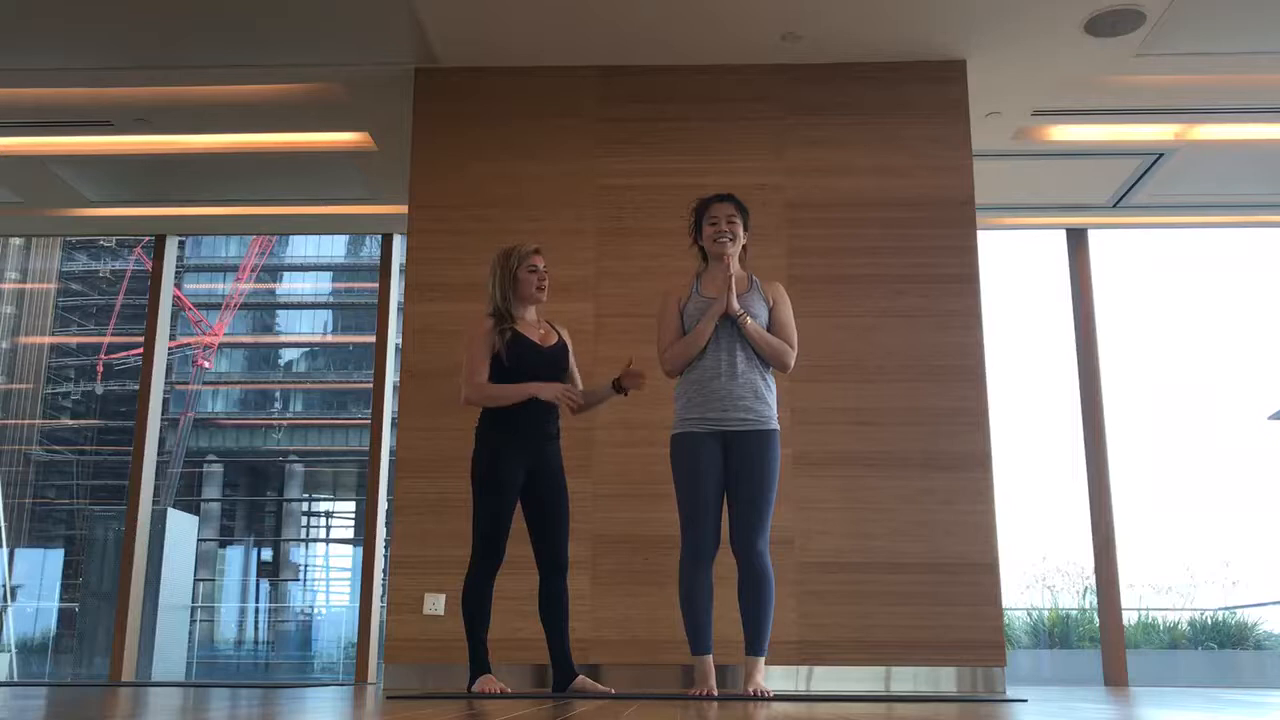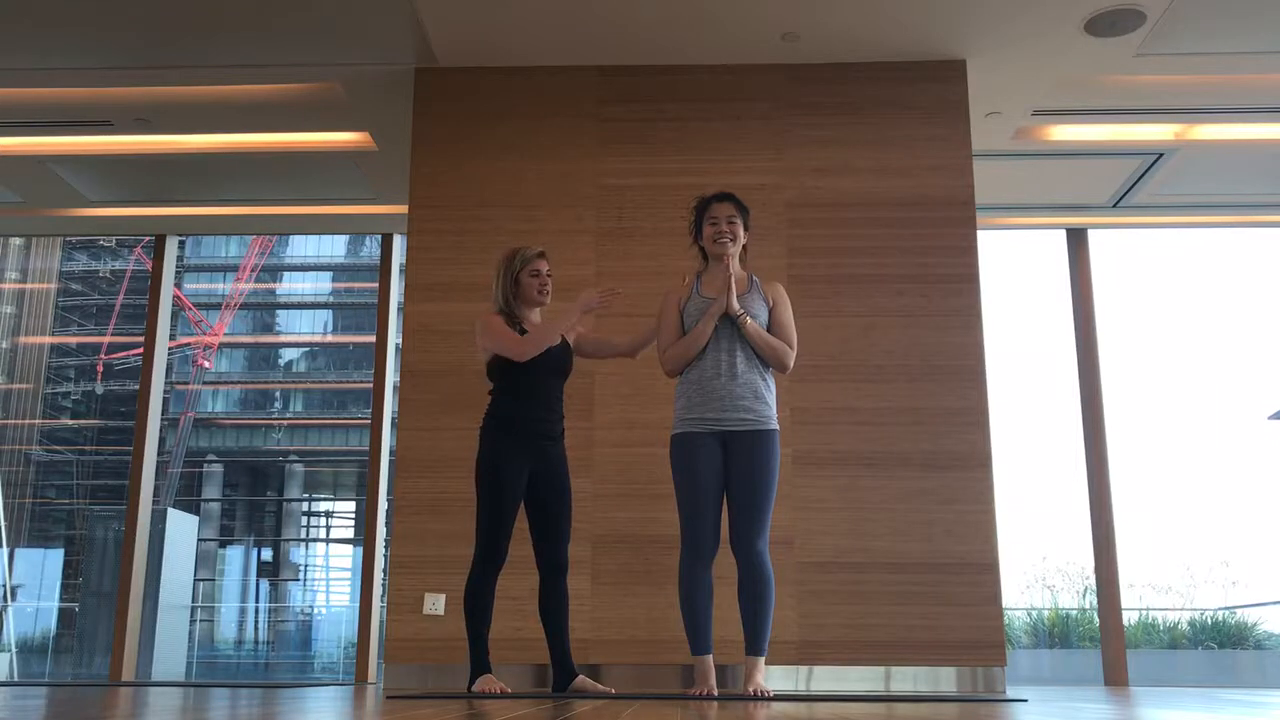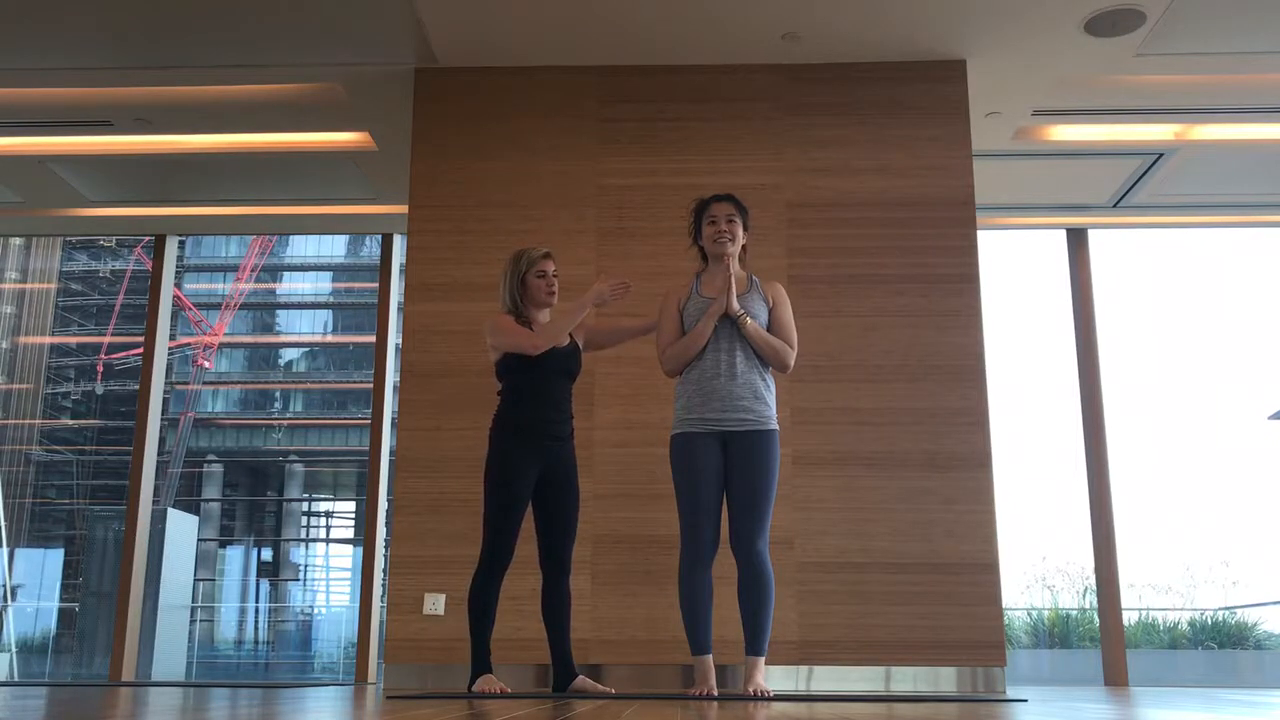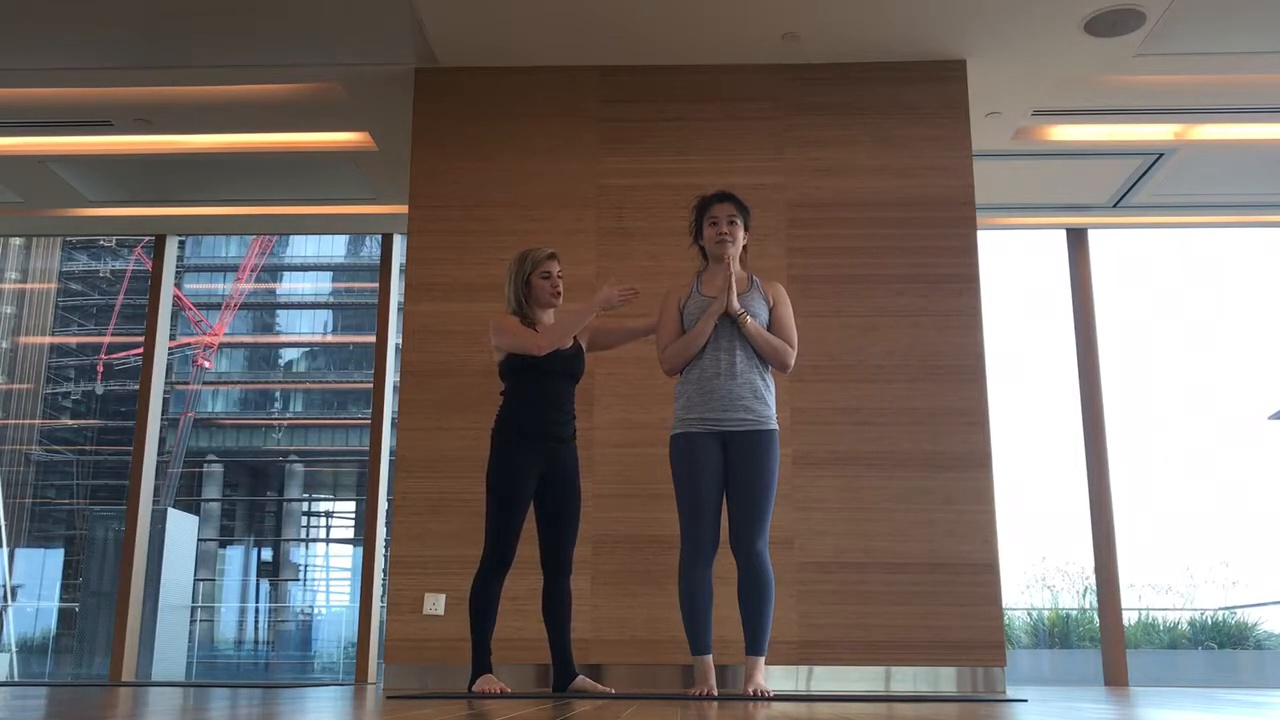
dt=0.5s
person 1, frame 1
left shoulder: (769, 292)
right shoulder: (681, 297)
left elbow: (787, 359)
right elbow: (670, 363)
left wrist: (740, 314)
right wrist: (713, 313)
left hip: (755, 427)
right hip: (696, 430)
left knee: (752, 547)
right knee: (698, 547)
left ankle: (755, 667)
right ankle: (703, 668)
person 1, frame 2
left shoulder: (769, 292)
right shoulder: (680, 297)
left elbow: (786, 360)
right elbow: (669, 363)
left wrist: (739, 314)
right wrist: (713, 313)
left hip: (755, 428)
right hip: (695, 430)
left knee: (752, 547)
right knee: (698, 547)
left ankle: (755, 666)
right ankle: (703, 668)
person 1, frame 3
left shoulder: (769, 292)
right shoulder: (680, 297)
left elbow: (786, 359)
right elbow: (669, 363)
left wrist: (739, 314)
right wrist: (713, 314)
left hip: (755, 428)
right hip: (695, 429)
left knee: (751, 546)
right knee: (698, 546)
left ankle: (756, 667)
right ankle: (703, 668)
person 1, frame 4
left shoulder: (770, 292)
right shoulder: (681, 296)
left elbow: (787, 359)
right elbow: (669, 362)
left wrist: (739, 314)
right wrist: (713, 312)
left hip: (755, 427)
right hip: (695, 429)
left knee: (752, 546)
right knee: (698, 547)
left ankle: (756, 666)
right ankle: (703, 668)
person 2, frame 1
left shoulder: (560, 335)
right shoulder: (490, 330)
left elbow: (577, 401)
right elbow: (472, 392)
left wrist: (617, 386)
right wrist: (535, 388)
left hip: (546, 452)
right hip: (500, 449)
left knee: (555, 562)
right knee: (488, 558)
left ankle: (565, 671)
right ankle: (480, 670)
person 2, frame 2
left shoulder: (567, 334)
right shoulder: (493, 324)
left elbow: (628, 350)
right elbow: (523, 351)
right wrist: (577, 310)
left hip: (550, 451)
right hip: (505, 447)
left knee: (555, 562)
right knee: (491, 556)
left ankle: (565, 671)
right ankle: (479, 670)
person 2, frame 3
left shoulder: (576, 332)
right shoulder: (501, 326)
left elbow: (638, 329)
right elbow: (536, 344)
right wrist: (587, 302)
left hip: (559, 451)
right hip: (513, 447)
left knee: (558, 563)
right knee: (496, 557)
left ankle: (565, 671)
right ankle: (481, 670)
person 2, frame 4
left shoulder: (580, 333)
right shoulder: (505, 326)
left elbow: (641, 329)
right elbow: (540, 345)
right wrist: (595, 305)
left hip: (562, 452)
right hip: (516, 447)
left knee: (560, 564)
right knee: (498, 557)
left ankle: (565, 671)
right ankle: (481, 670)
